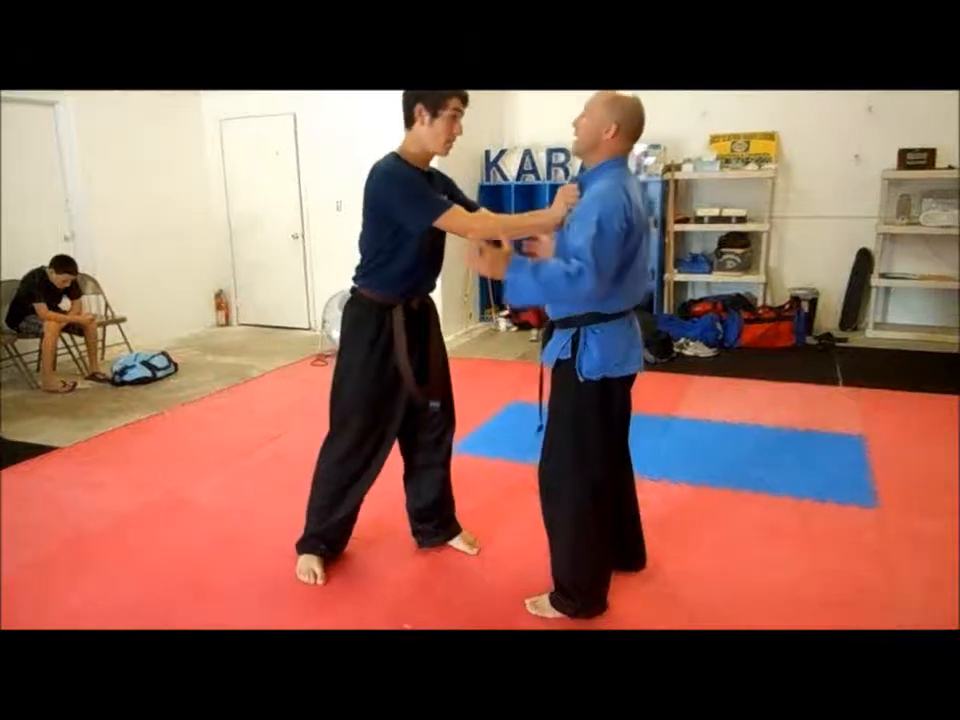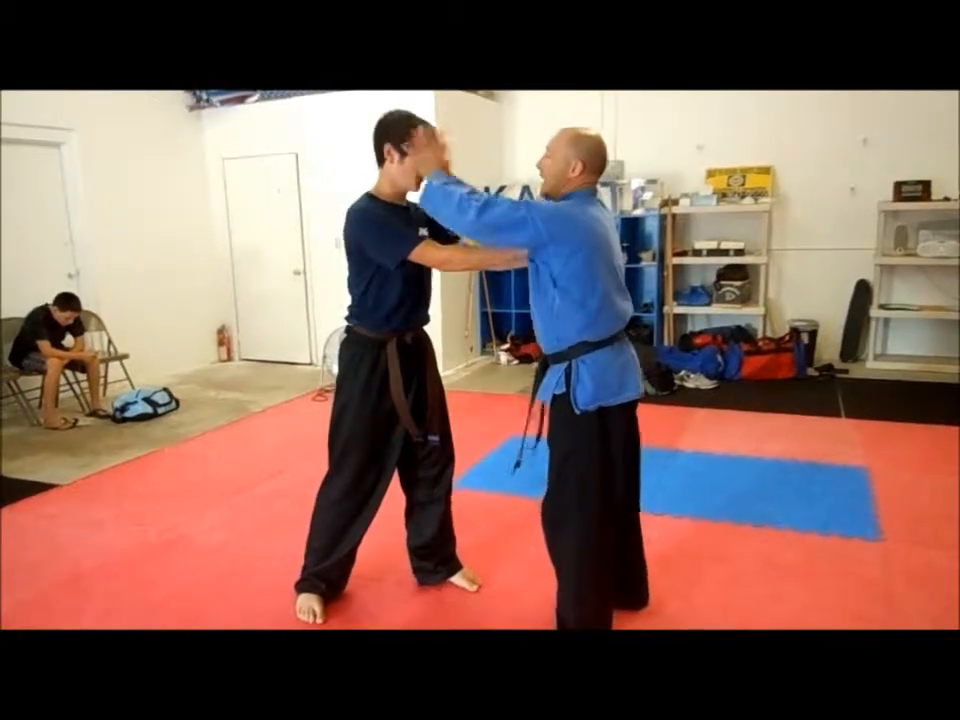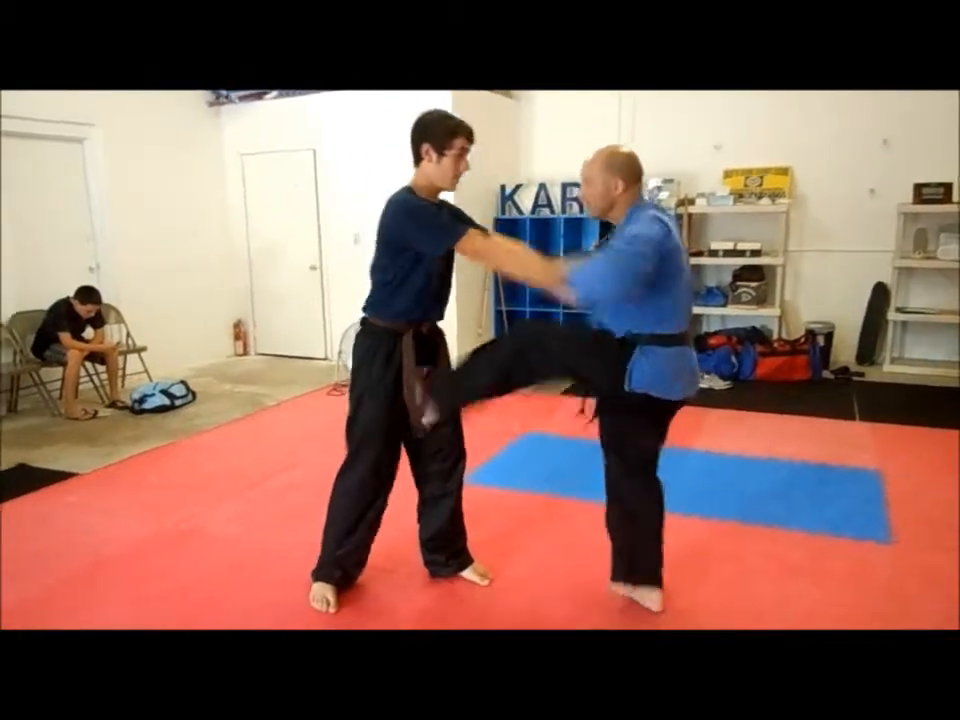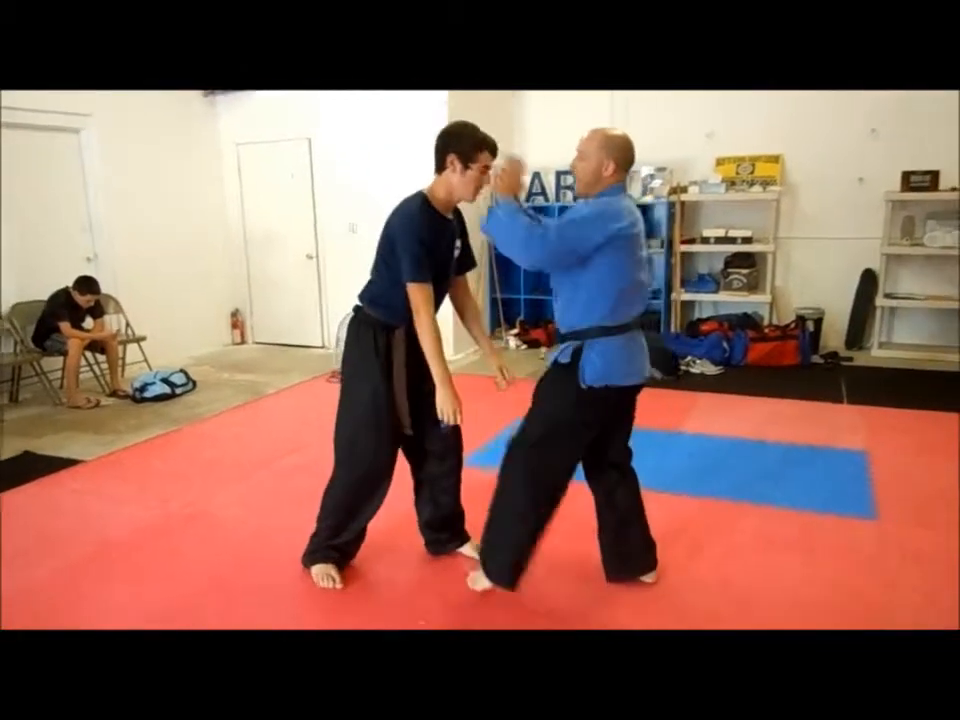
dt=0.7s
person 1, frame 1
left shoulder: (437, 181)
right shoulder: (390, 176)
left elbow: (485, 222)
right elbow: (469, 227)
left wrist: (547, 219)
right wrist: (550, 216)
left hip: (417, 315)
right hip: (375, 320)
left knee: (432, 425)
right knee: (355, 434)
left ankle: (435, 524)
right ankle: (318, 542)
person 1, frame 2
left shoulder: (419, 216)
right shoulder: (366, 216)
left elbow: (464, 252)
right elbow: (443, 260)
left wrist: (521, 250)
right wrist: (522, 253)
left hip: (413, 350)
right hip: (371, 357)
left knee: (431, 461)
right knee: (354, 472)
left ankle: (436, 561)
right ankle: (317, 581)
person 1, frame 3
left shoulder: (443, 212)
right shoulder: (406, 210)
left elbow: (502, 245)
right elbow: (486, 253)
left wrist: (559, 270)
right wrist: (560, 280)
left hip: (426, 343)
right hip: (385, 346)
left knee: (443, 454)
right knee: (370, 461)
left ankle: (447, 555)
right ankle: (332, 570)
person 1, frame 4
left shoulder: (453, 221)
right shoulder: (412, 219)
left elbow: (460, 292)
right elbow: (422, 308)
left wrist: (490, 352)
right wrist: (443, 384)
left hip: (413, 341)
right hip: (377, 340)
left knee: (441, 443)
right knee: (367, 453)
left ankle: (445, 533)
right ankle: (325, 550)
person 2, frame 1
left shoulder: (605, 196)
right shoulder: (615, 186)
left elbow: (585, 278)
left wrist: (512, 272)
right wrist: (558, 254)
left hip: (590, 346)
right hip: (608, 340)
left knee: (570, 471)
right knee: (605, 456)
left ankle: (578, 594)
right ankle: (622, 550)
person 2, frame 2
left shoulder: (560, 218)
right shoulder: (589, 214)
left elbow: (481, 215)
right elbow: (507, 217)
left wrist: (435, 175)
right wrist: (446, 175)
left hip: (585, 379)
right hip: (613, 369)
left knee: (573, 506)
right knee: (613, 491)
left ankle: (584, 618)
right ankle: (625, 588)
person 2, frame 3
left shoulder: (647, 229)
right shoulder: (640, 224)
left elbow: (613, 277)
right elbow: (612, 274)
left wrist: (573, 283)
right wrist: (579, 275)
left hip: (635, 365)
right hip: (664, 368)
left knee: (527, 344)
right knee: (632, 472)
left ankle: (443, 396)
right ankle: (642, 576)
person 2, frame 4
left shoulder: (601, 215)
right shoulder: (616, 211)
left elbow: (534, 248)
right elbow: (556, 241)
left wrist: (504, 199)
right wrist: (514, 202)
left hip: (591, 360)
right hip: (620, 356)
left knee: (533, 460)
right knee: (609, 463)
left ankle: (500, 565)
right ankle: (634, 559)
